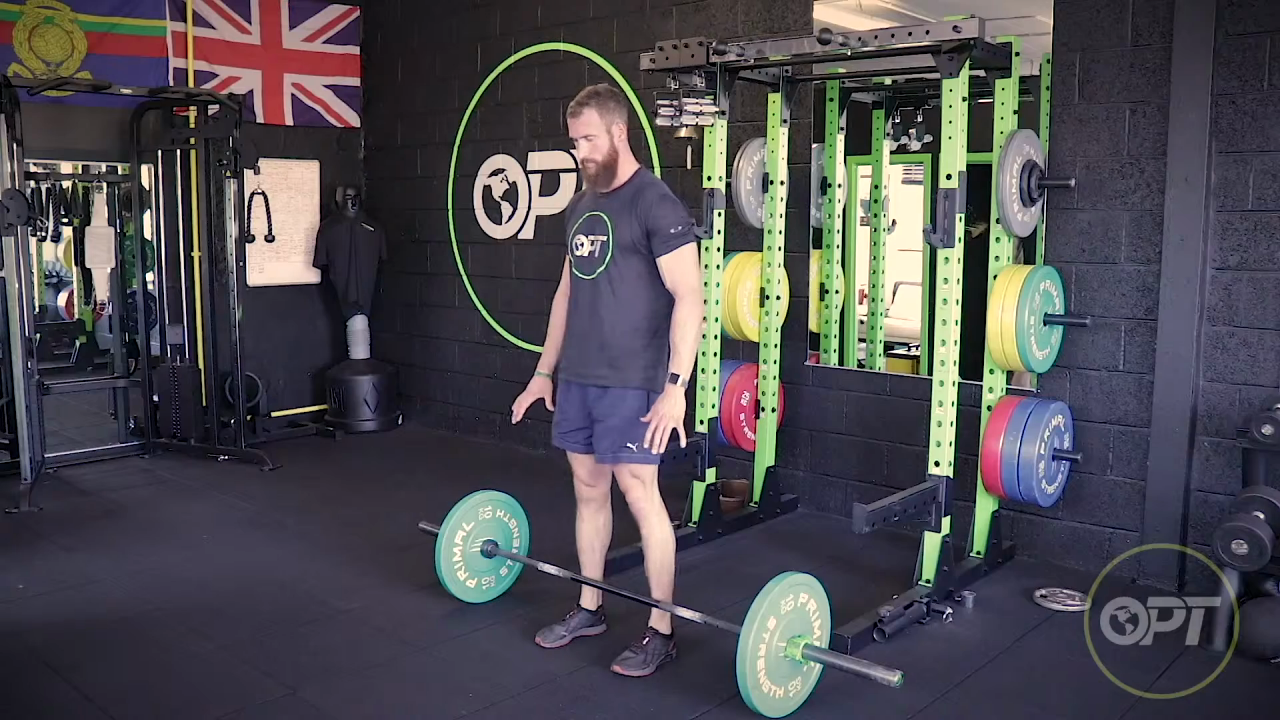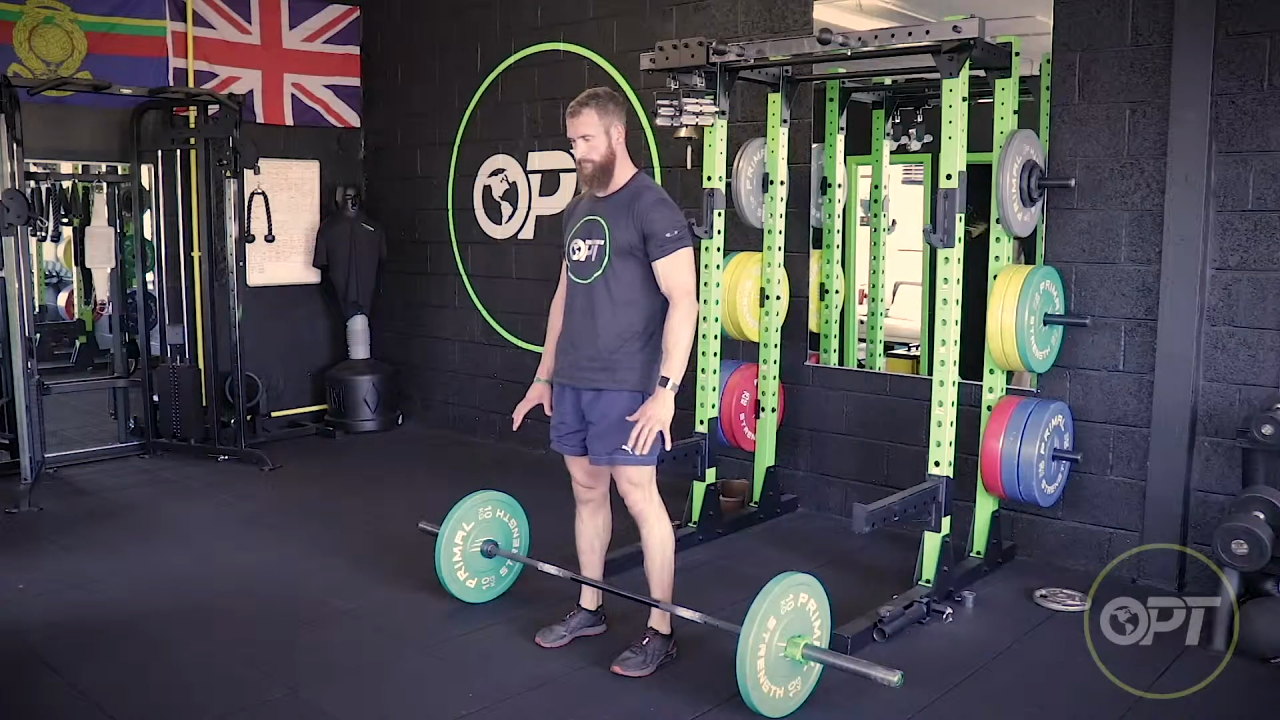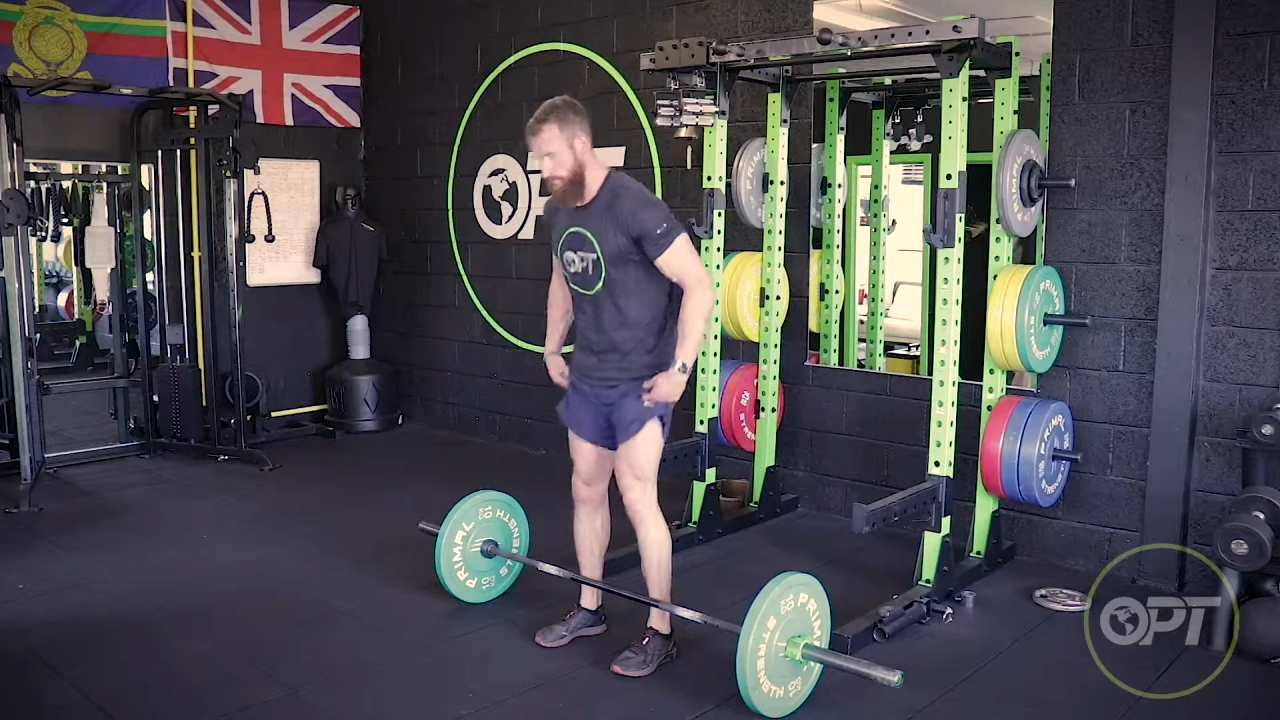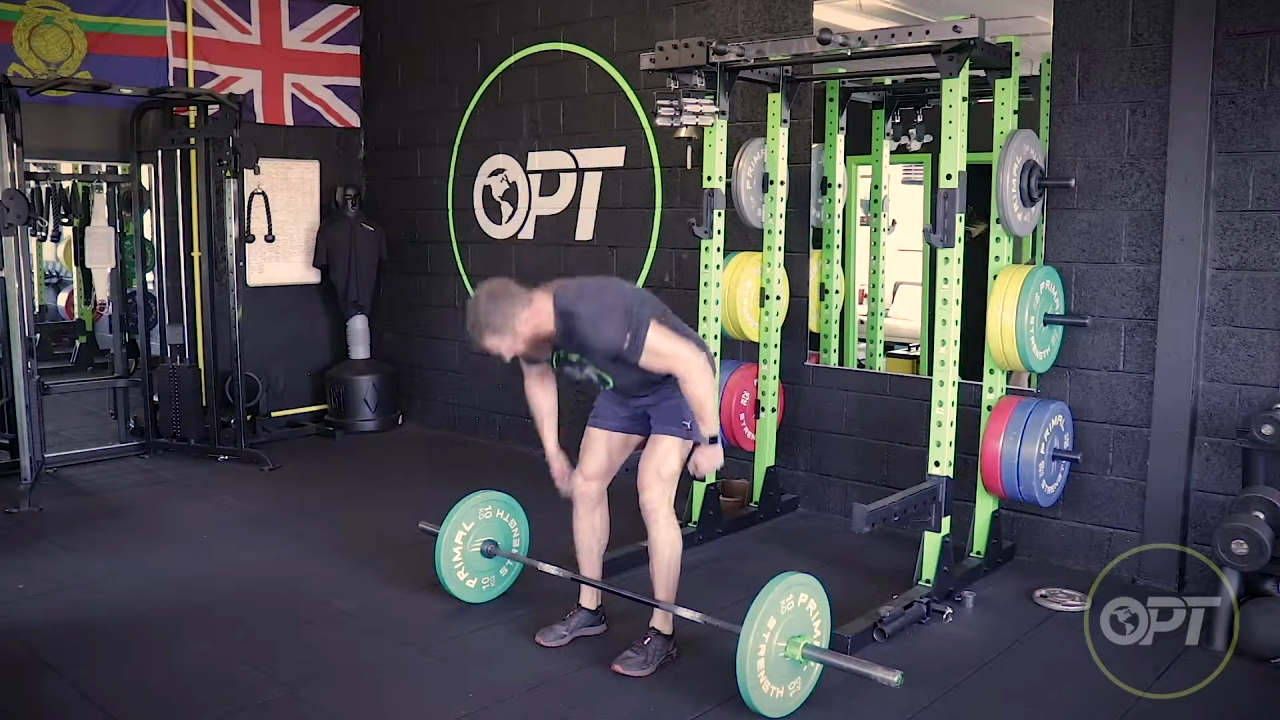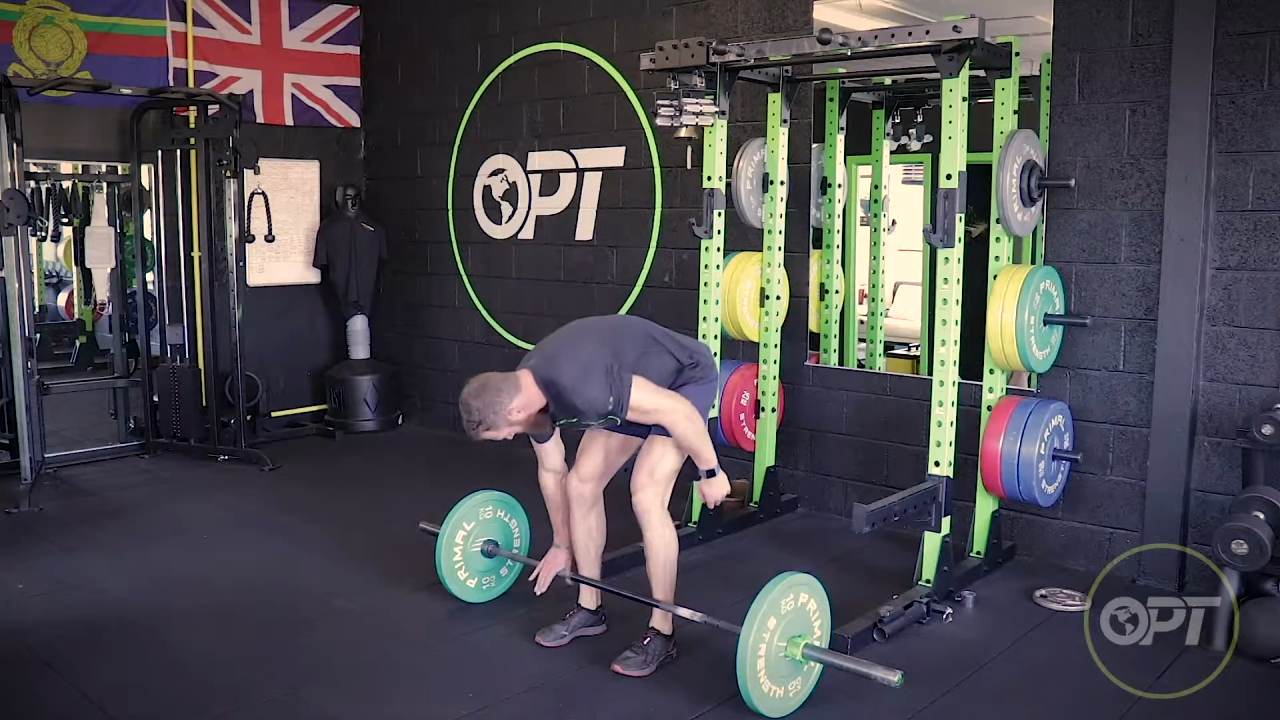
dt=0.5s
person 1, frame 1
left shoulder: (656, 204)
right shoulder: (581, 205)
left elbow: (689, 299)
left wrist: (675, 386)
right wrist: (544, 371)
left hip: (630, 384)
right hip: (578, 377)
left knee: (639, 495)
right knee: (587, 490)
left ankle: (660, 630)
right ankle: (589, 607)
person 1, frame 2
left shoulder: (652, 208)
right shoulder: (577, 211)
left elbow: (683, 302)
left wrist: (666, 389)
right wrist: (543, 376)
left hip: (625, 384)
right hip: (572, 380)
left knee: (639, 497)
right knee: (587, 491)
left ankle: (660, 631)
right ankle: (589, 608)
person 1, frame 3
left shoulder: (635, 208)
right shoulder: (557, 212)
left elbow: (700, 287)
left wrist: (680, 369)
right wrist: (553, 348)
left hip: (642, 379)
right hip: (589, 376)
left knee: (637, 497)
right knee: (585, 490)
left ankle: (660, 630)
right ankle: (589, 607)
person 1, frame 4
left shoulder: (596, 322)
right shoulder: (531, 328)
left elbow: (691, 362)
right elbow: (539, 381)
left wrist: (709, 441)
right wrist: (554, 453)
left hip: (678, 381)
right hip: (626, 385)
left knee: (652, 496)
right knee: (585, 484)
left ankle: (662, 633)
right ankle: (589, 609)
person 1, frame 5
left shoulder: (581, 387)
right shoulder: (528, 393)
left elbow: (676, 411)
right elbow: (552, 471)
left wrist: (710, 474)
right wrist: (561, 545)
left hip: (684, 380)
right hip: (632, 383)
left knee: (646, 496)
right knee: (581, 484)
left ankle: (661, 632)
right ankle: (589, 609)
